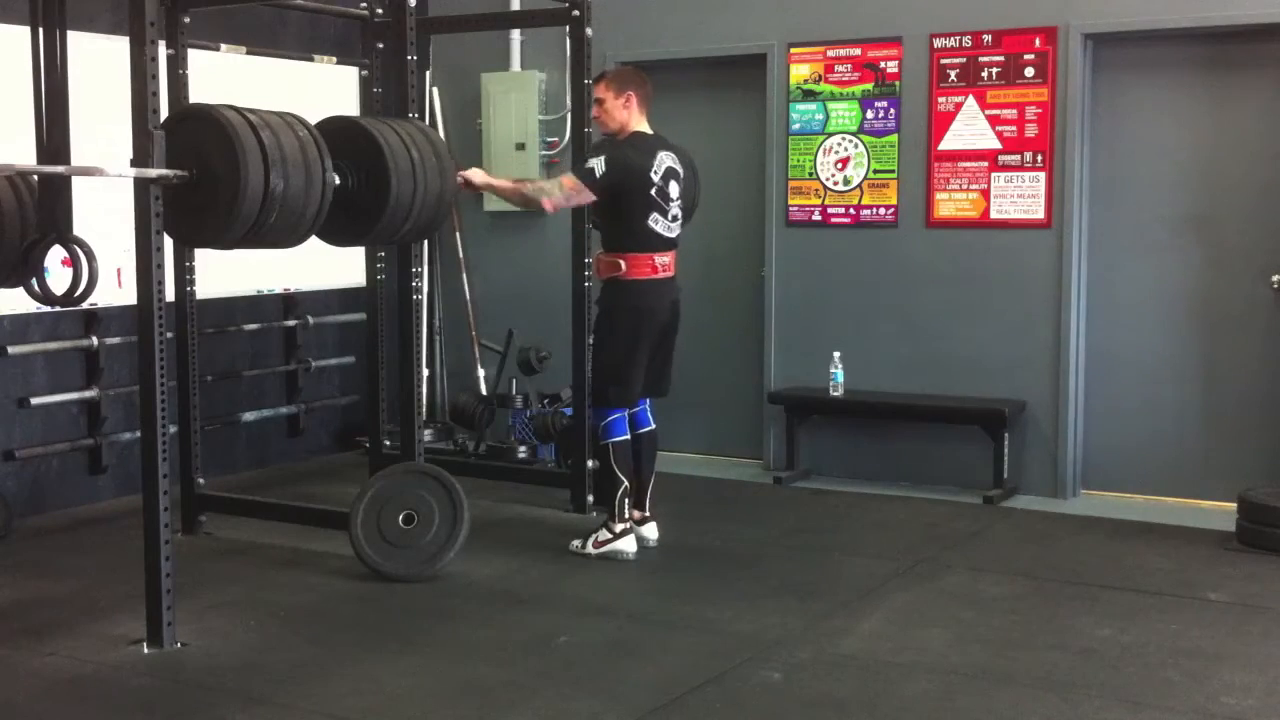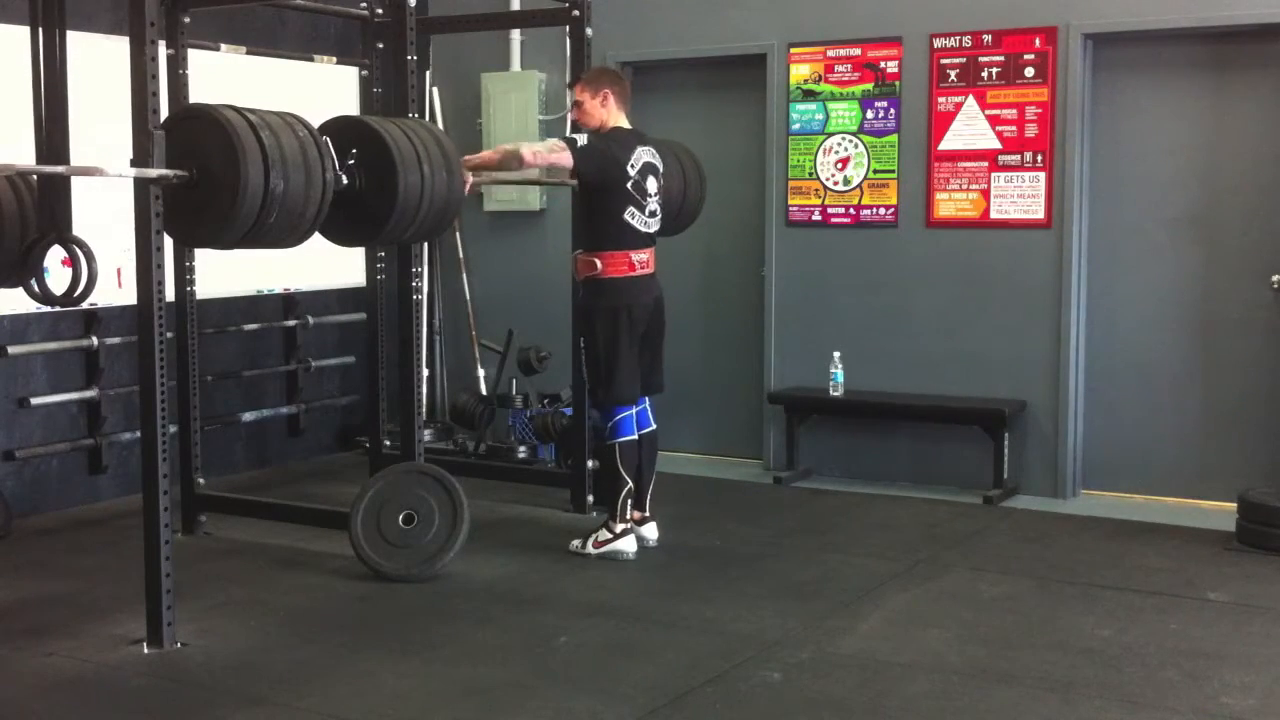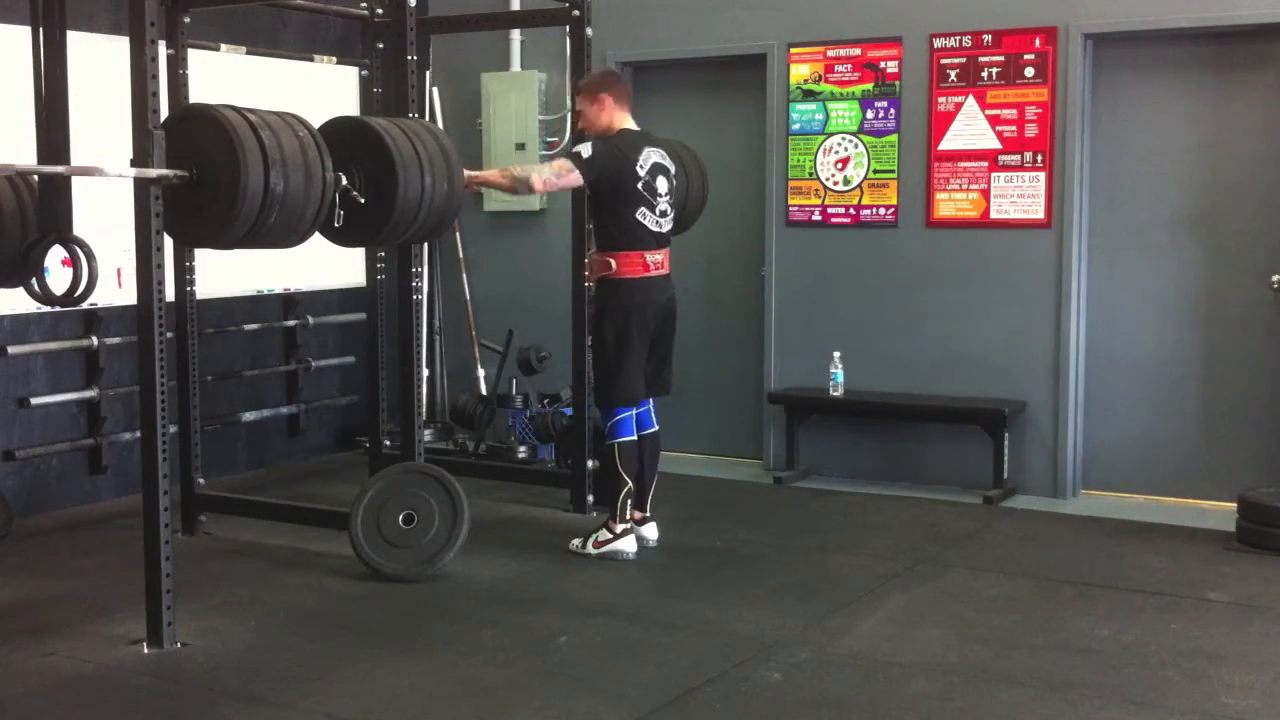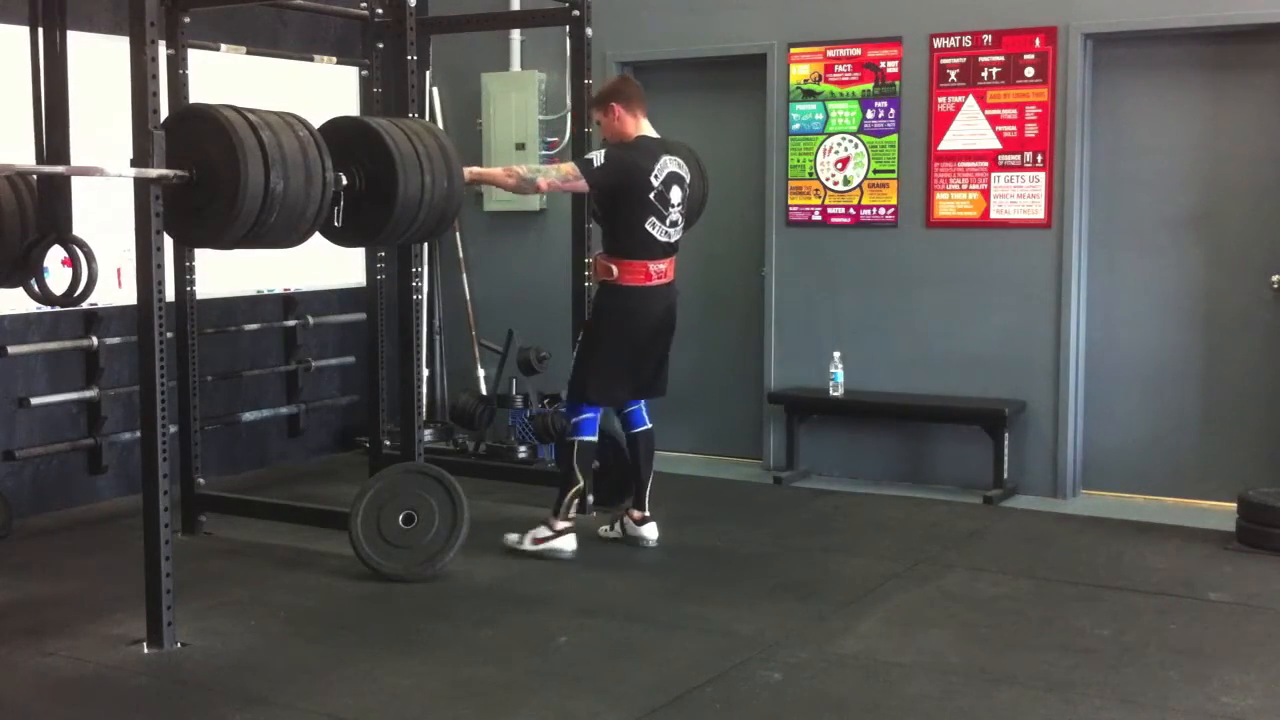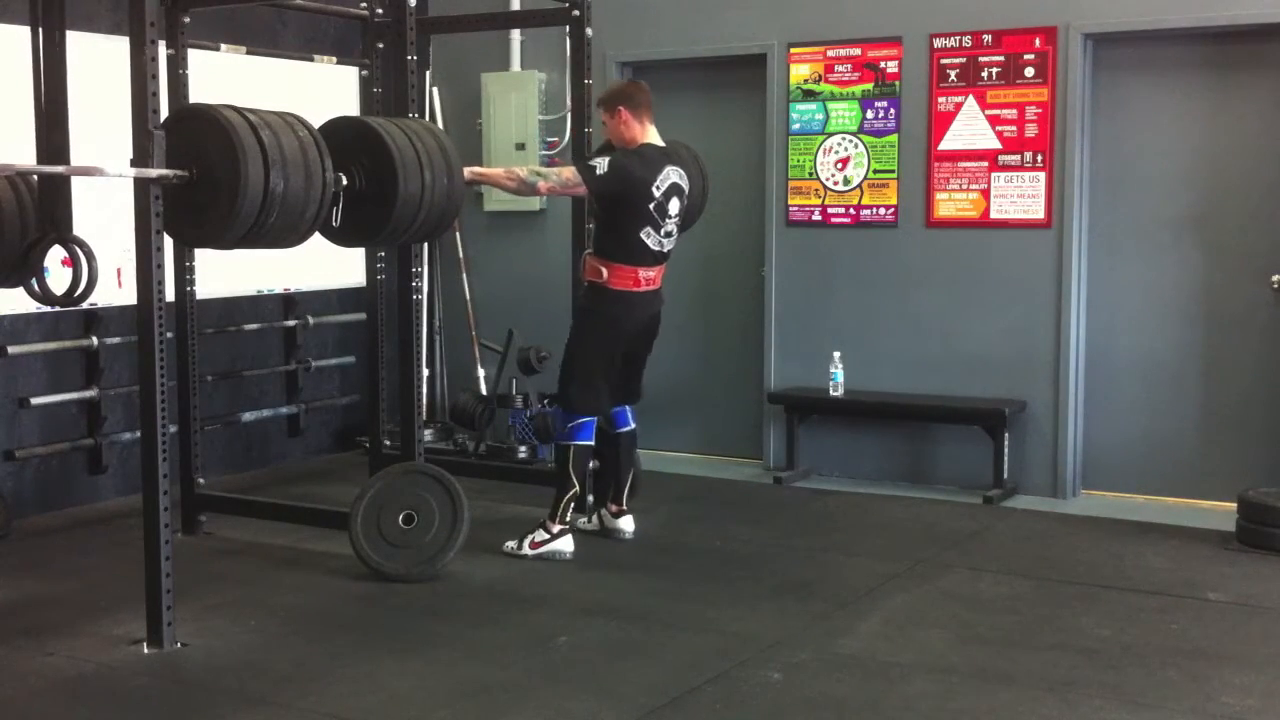
dt=1s
person 1, frame 1
left shoulder: (622, 157)
right shoulder: (668, 154)
left elbow: (548, 198)
left wrist: (485, 181)
right wrist: (601, 195)
left hip: (630, 293)
right hip: (663, 291)
left knee: (611, 407)
right knee: (638, 403)
left ankle: (619, 528)
right ankle: (642, 516)
person 1, frame 2
left shoulder: (602, 147)
right shoulder: (646, 149)
left elbow: (528, 154)
left wrist: (466, 164)
left hip: (612, 291)
right hip: (644, 288)
left knee: (616, 408)
right knee: (637, 403)
left ankle: (619, 528)
right ankle: (641, 516)
person 1, frame 3
left shoulder: (608, 151)
right shoulder: (656, 152)
left elbow: (537, 178)
left wrist: (471, 176)
left hip: (625, 292)
right hip: (659, 289)
left knee: (619, 408)
right knee: (642, 404)
left ankle: (619, 529)
right ankle: (642, 517)
person 1, frame 4
left shoulder: (622, 160)
right shoulder: (675, 159)
left elbow: (543, 178)
left wrist: (473, 173)
right wrist: (601, 186)
left hip: (625, 297)
right hip: (661, 296)
left knee: (584, 407)
right knee: (633, 403)
left ankle: (559, 528)
right ankle: (640, 517)
person 1, frame 5
left shoulder: (625, 167)
right shoulder: (675, 168)
left elbow: (543, 182)
left wrist: (473, 173)
right wrist: (598, 187)
left hip: (611, 302)
right hip: (647, 302)
left knee: (577, 410)
right knee: (617, 404)
left ankle: (556, 529)
right ankle: (616, 510)
